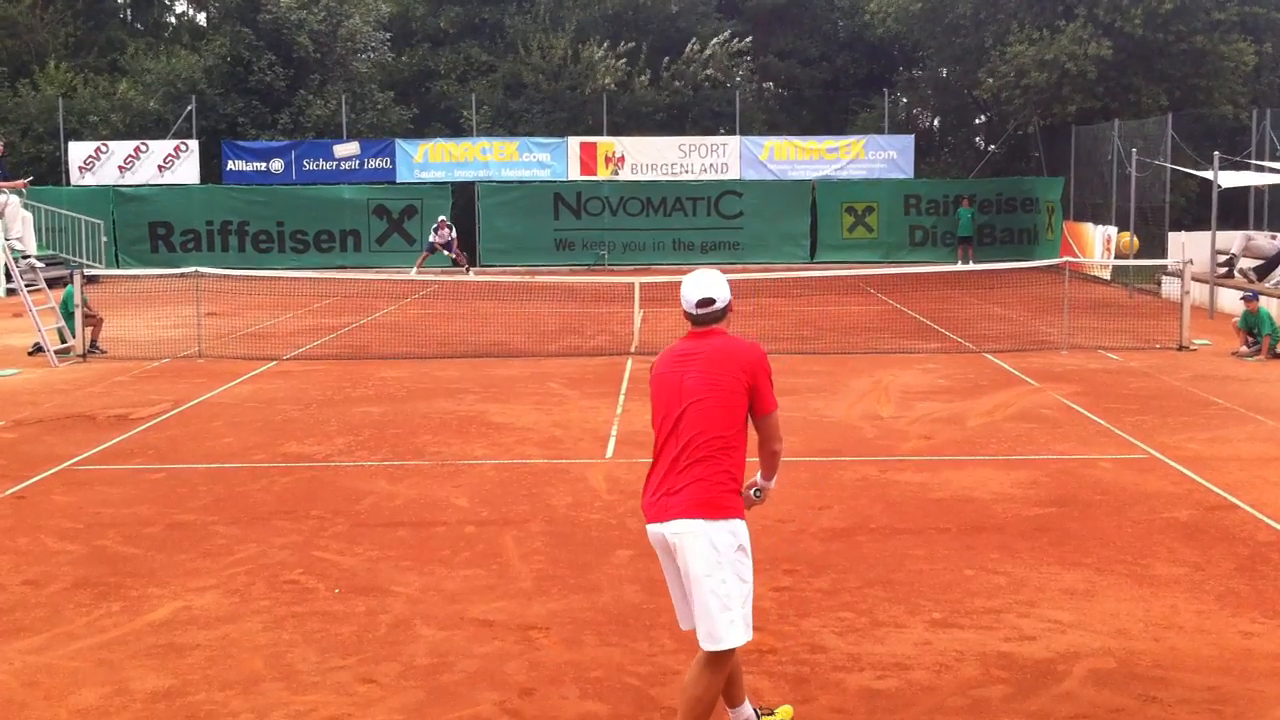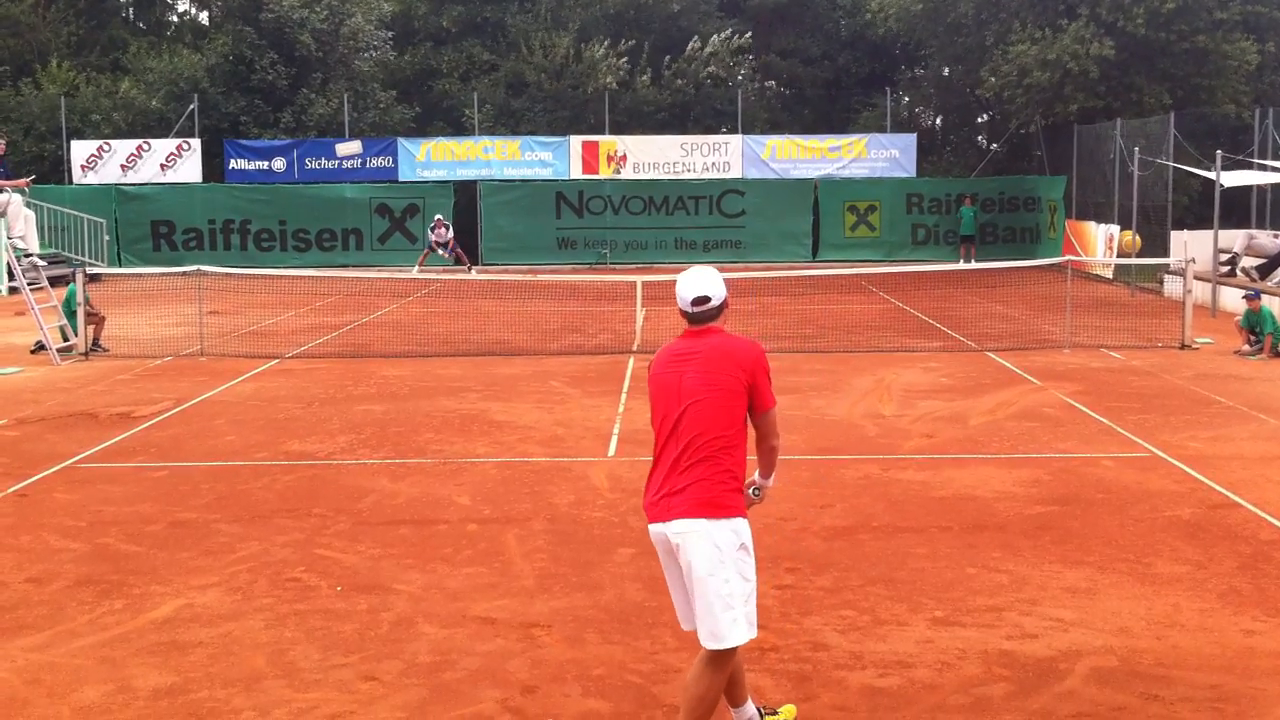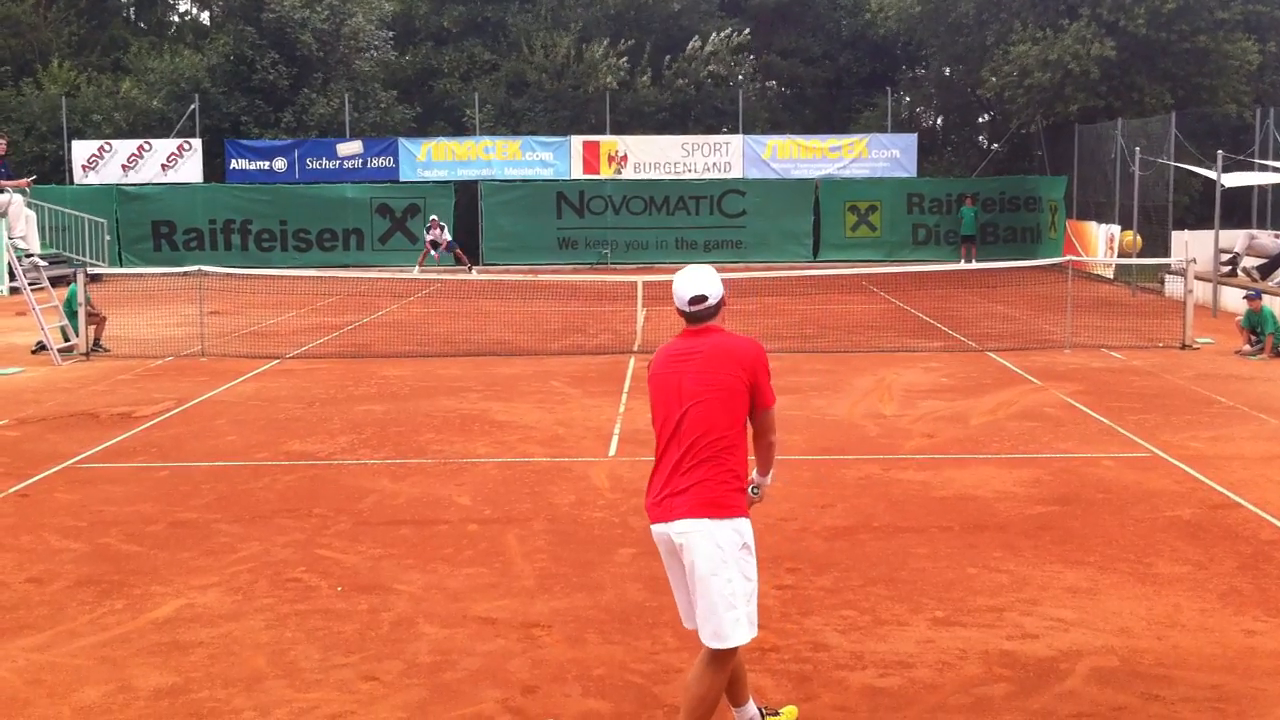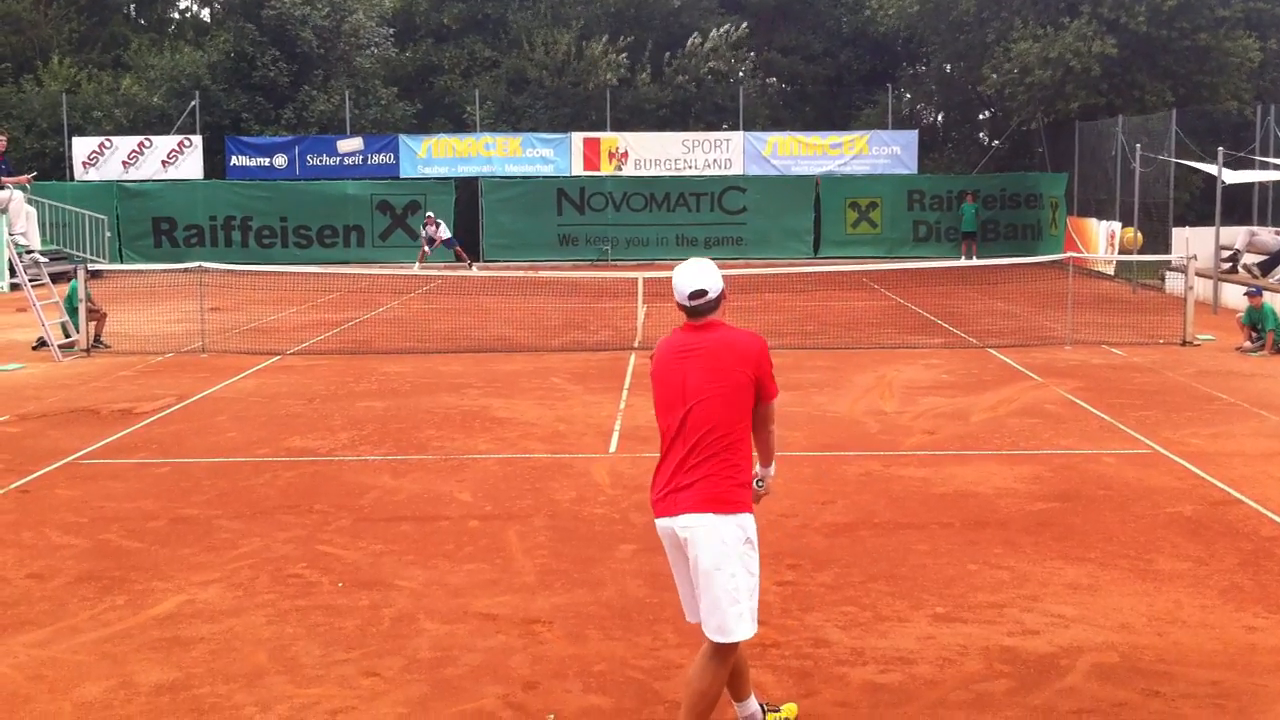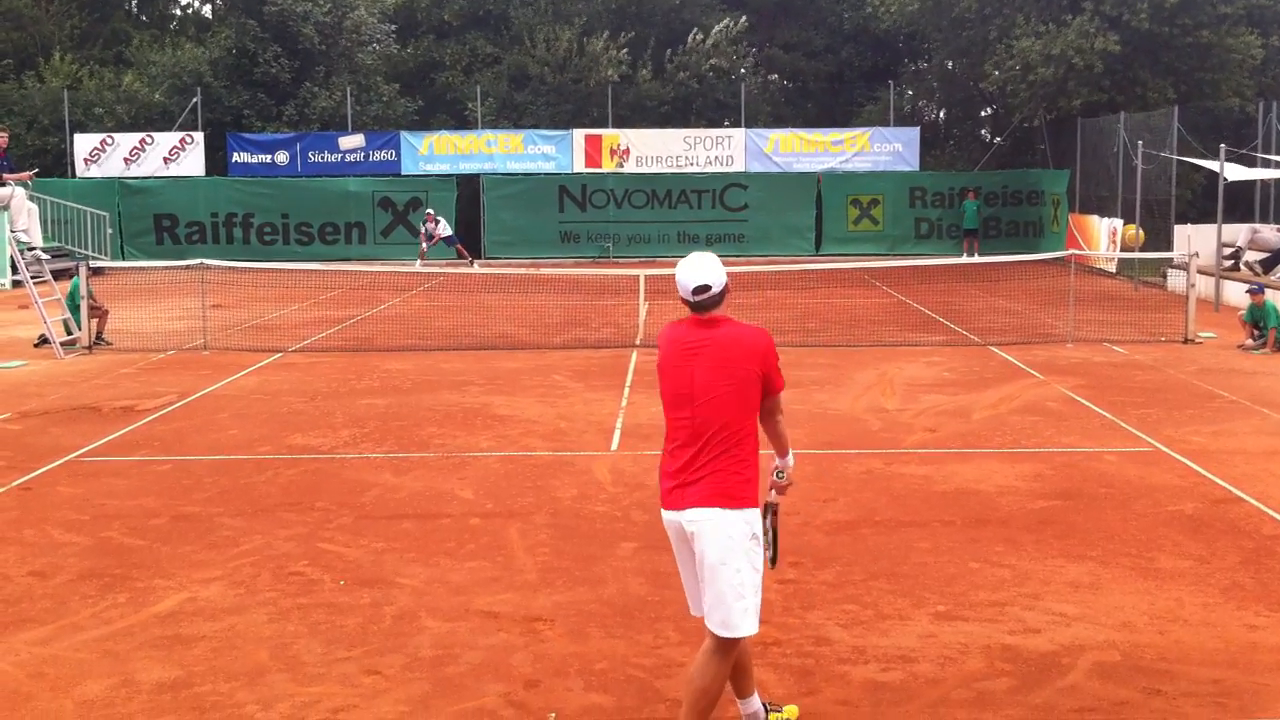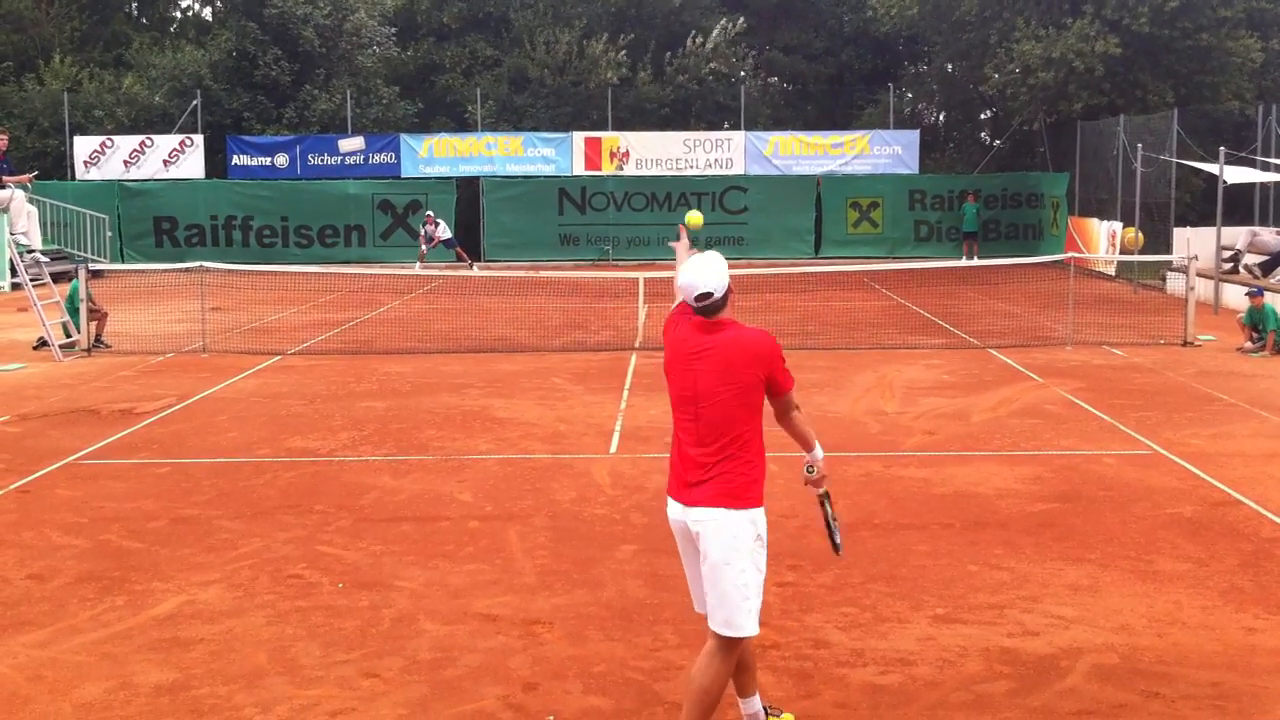
dt=0.1s
person 1, frame 1
left shoulder: (663, 362)
right shoulder: (748, 355)
right elbow: (772, 443)
right wrist: (765, 483)
left hip: (660, 514)
right hip: (708, 517)
left knee: (720, 631)
right knee: (720, 643)
person 1, frame 2
left shoulder: (660, 361)
right shoulder: (746, 353)
right elbow: (769, 440)
right wrist: (763, 481)
left hip: (662, 514)
right hip: (710, 517)
left knee: (721, 631)
right knee: (722, 642)
person 1, frame 3
left shoulder: (660, 360)
right shoulder: (746, 352)
right elbow: (766, 436)
right wrist: (762, 480)
left hip: (664, 515)
right hip: (713, 517)
left knee: (724, 631)
right knee: (721, 643)
person 1, frame 4
left shoulder: (662, 352)
right shoulder: (749, 346)
right elbow: (764, 426)
right wrist: (765, 472)
left hip: (669, 509)
right hip: (717, 512)
left knee: (726, 628)
right knee: (724, 638)
person 1, frame 5
left shoulder: (671, 340)
right shoulder: (755, 342)
right elbow: (772, 415)
left wrist: (687, 281)
right wrist: (784, 460)
left hip: (676, 504)
right hip: (724, 509)
left knee: (729, 625)
right knee: (724, 636)
person 1, frame 6
left shoulder: (675, 331)
right shoulder: (759, 346)
left elbow: (683, 286)
right elbow: (788, 411)
left wrist: (683, 247)
right wrist: (815, 453)
left hip: (683, 503)
right hip: (730, 509)
left knee: (736, 622)
right knee: (728, 636)
